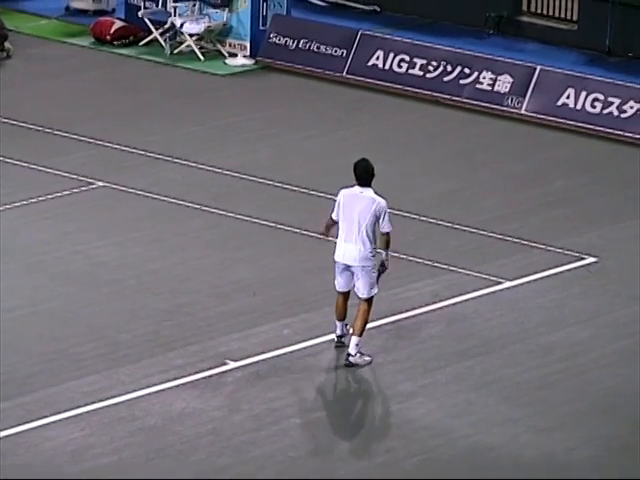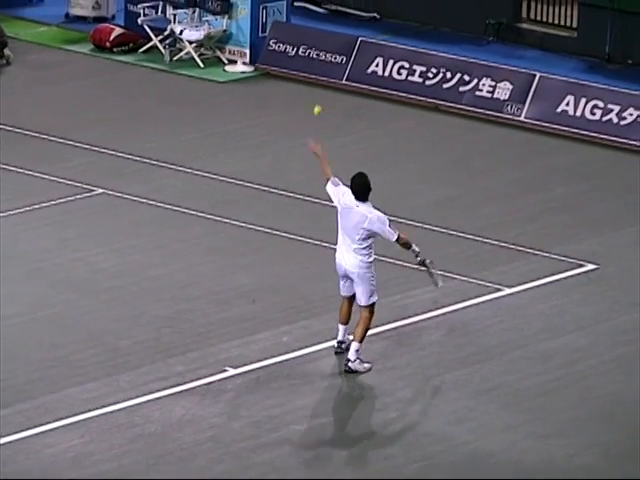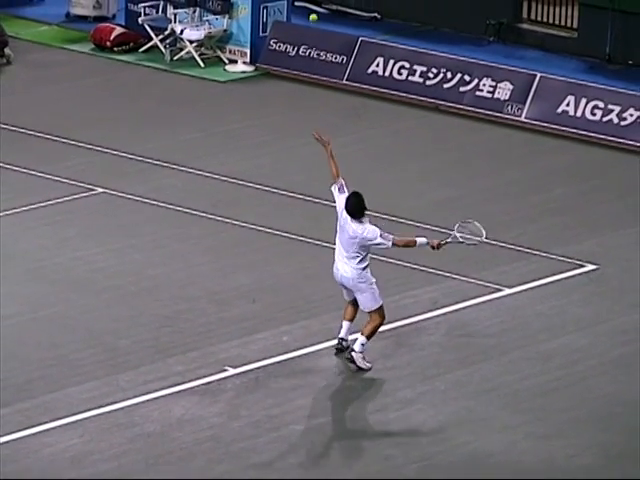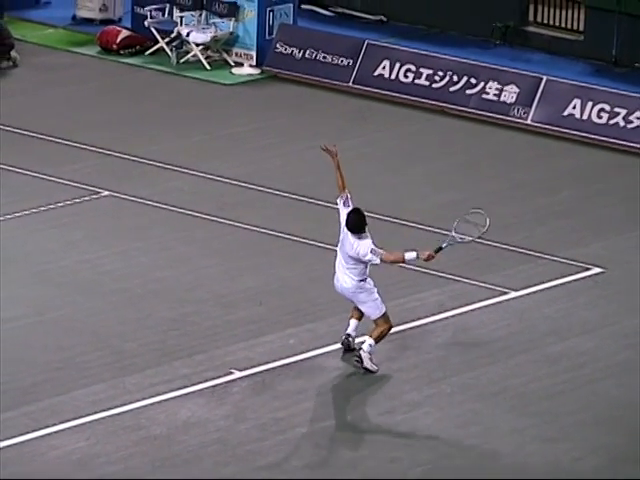
dt=0.2s
person 1, frame 1
left shoulder: (344, 195)
right shoulder: (379, 204)
left elbow: (334, 219)
right elbow: (385, 235)
left wrist: (326, 228)
right wrist: (385, 257)
left hip: (342, 254)
right hip: (363, 258)
left knee: (342, 295)
right knee: (365, 304)
left ankle: (340, 335)
right ankle: (353, 353)
person 1, frame 2
left shoulder: (343, 198)
right shoulder: (375, 217)
left elbow: (330, 177)
right elbow: (397, 238)
left wrist: (320, 154)
right wrist: (415, 251)
left hip: (341, 262)
right hip: (360, 266)
left knee: (347, 300)
right knee: (367, 312)
left ankle: (340, 341)
right ankle: (352, 358)
person 1, frame 3
left shoulder: (343, 208)
right shoulder: (366, 232)
left elbow: (336, 177)
right elbow: (398, 241)
left wrist: (328, 150)
right wrist: (427, 242)
left hip: (339, 271)
right hip: (356, 276)
left knee: (353, 302)
right knee: (377, 317)
left ankle: (342, 338)
right ankle: (357, 349)
person 1, frame 4
left shoulder: (346, 218)
right shoulder: (362, 246)
left elbow: (342, 190)
right elbow: (389, 257)
left wrist: (335, 161)
right wrist: (417, 255)
left hip: (340, 282)
right hip: (357, 287)
left knee: (361, 306)
right knee: (384, 325)
left ankle: (350, 334)
right ankle: (365, 349)
